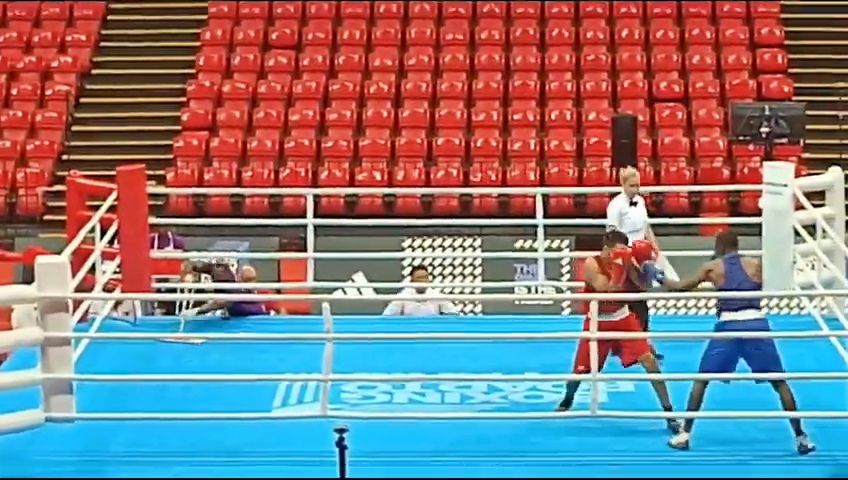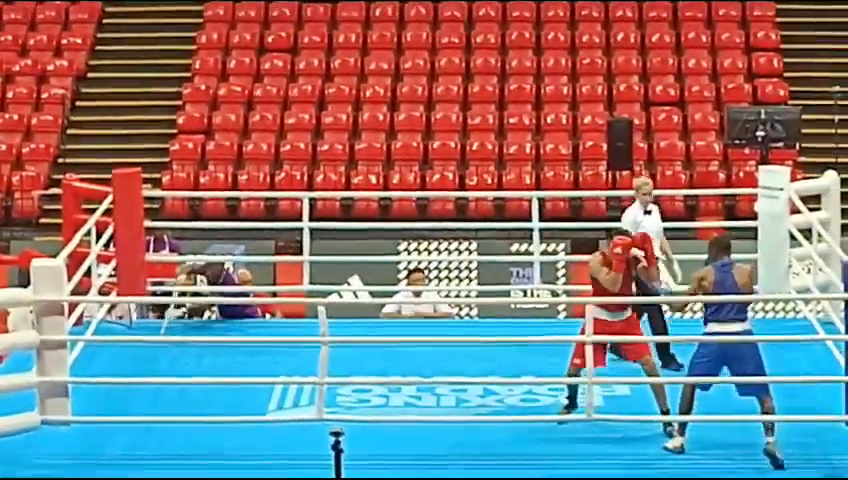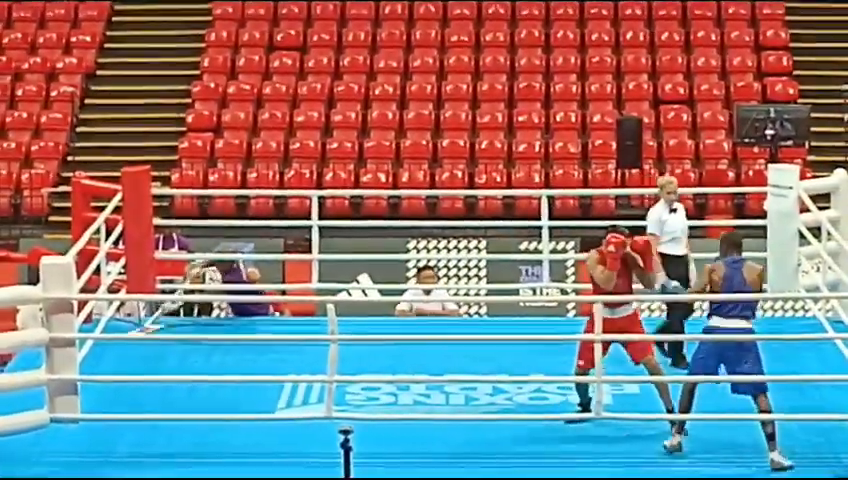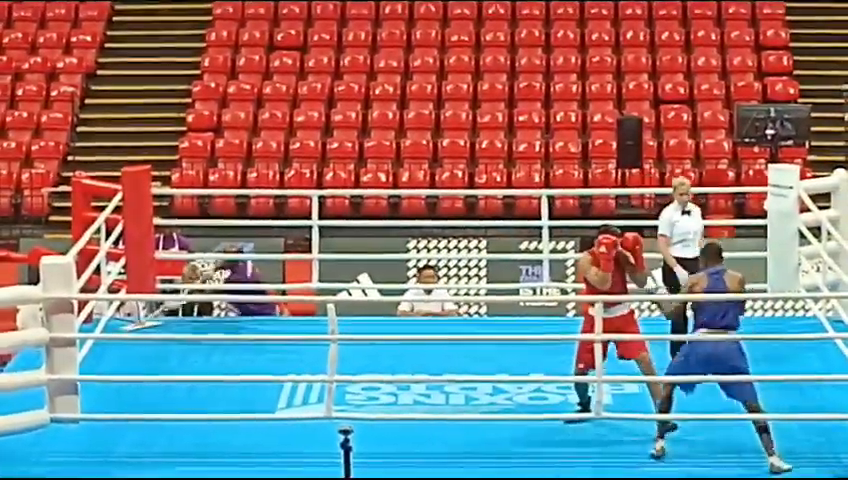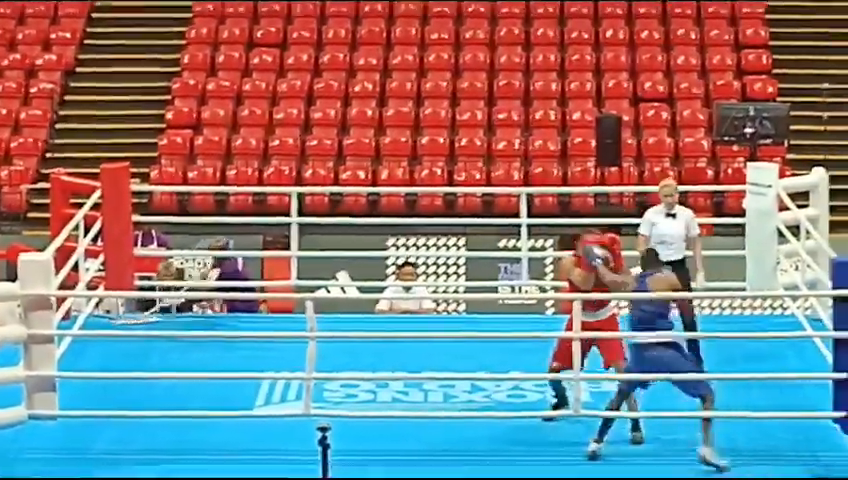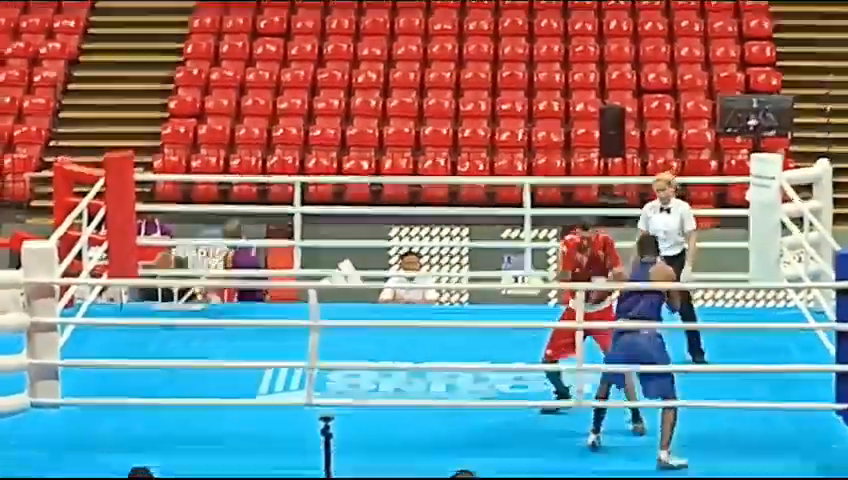
dt=0.2s
person 1, frame 1
left shoulder: (712, 267)
right shoulder: (755, 264)
left elbow: (681, 287)
left wrist: (658, 276)
left hip: (728, 326)
right hip: (756, 324)
left knee: (702, 380)
right knee: (779, 382)
left ankle: (684, 434)
right ankle: (801, 438)
person 1, frame 2
left shoulder: (703, 274)
right shoulder: (747, 272)
left hip: (714, 336)
right hip: (742, 336)
left knee: (690, 384)
right knee: (763, 393)
left ankle: (678, 438)
right ankle: (770, 439)
person 1, frame 3
left shoulder: (712, 268)
right shoulder: (757, 270)
left elbow: (691, 297)
left hip: (715, 331)
right hip: (743, 334)
left knee: (691, 383)
right knee: (760, 393)
left ankle: (677, 437)
right ankle: (774, 453)
person 1, frame 4
left shoulder: (695, 281)
right shoulder: (737, 279)
left elbow: (673, 312)
right elbow: (741, 310)
left hip: (699, 344)
right hip: (728, 346)
left knee: (668, 387)
right knee: (751, 402)
left ankle: (660, 442)
right ankle: (773, 457)
person 1, frame 5
left shoulder: (628, 282)
right shoulder: (670, 279)
left elbow: (606, 279)
left wrist: (595, 258)
left hip: (640, 349)
right hip: (666, 349)
left knee: (622, 393)
right knee: (707, 394)
left ankle: (597, 443)
right ankle: (706, 448)
person 1, frame 6
left shoulder: (624, 272)
right shoulder: (666, 272)
right elbow: (675, 306)
left hip: (622, 337)
right hip: (648, 338)
left knee: (605, 384)
right knee: (669, 398)
left ankle: (595, 434)
right ankle: (664, 454)
person 2, frame 1
left shoulder: (625, 260)
right shoulder: (592, 264)
right elbow: (609, 291)
right wrist: (619, 265)
left hip: (623, 318)
right hip: (597, 321)
left knee: (649, 361)
right knee: (580, 370)
left ankle: (668, 412)
right ankle: (566, 402)
person 2, frame 2
left shoulder: (632, 258)
right shoulder: (597, 260)
left elbow: (654, 282)
right elbow: (613, 286)
left wrist: (648, 254)
right wrist: (619, 257)
left hip: (625, 318)
right hip: (598, 319)
left knee: (649, 364)
right knee: (575, 367)
left ankle: (666, 417)
right ankle: (571, 402)
person 2, frame 3
left shoulder: (630, 257)
right shoulder: (594, 258)
left elbow: (650, 285)
right elbow: (607, 285)
left wrist: (647, 256)
right wrist: (612, 255)
left hip: (627, 316)
right hip: (601, 318)
left knee: (651, 363)
right knee: (581, 368)
left ankle: (671, 413)
right ankle: (585, 408)
person 2, frame 4
left shoulder: (621, 255)
right shoulder: (586, 260)
left elbow: (641, 282)
right elbow: (603, 285)
left wrist: (637, 254)
right wrist: (606, 255)
left hip: (623, 316)
right hip: (596, 318)
left knee: (644, 361)
right knee: (580, 370)
right ankle: (584, 407)
person 2, frame 5
left shoulder: (605, 258)
right shoulder: (569, 262)
right elbow: (585, 285)
left wrist: (616, 255)
right wrist: (588, 258)
left hip: (605, 319)
right hip: (579, 319)
left knee: (621, 368)
right knee: (555, 369)
left ankle: (635, 423)
right ankle: (561, 402)
person 2, frame 6
left shoulder: (603, 248)
right shoulder: (566, 251)
left elbow: (619, 277)
right elbow: (564, 281)
left wrist: (610, 252)
right wrist: (569, 255)
left hip: (602, 310)
right hip: (575, 310)
right knee: (548, 359)
left ankle: (636, 415)
right ankle: (563, 395)
person 3, frame 1
left shoulder: (640, 201)
right shoulder: (617, 205)
left elbow: (647, 230)
left wrist: (658, 254)
left knee: (633, 301)
right knee: (638, 301)
person 3, frame 2
left shoulder: (654, 210)
right shoulder: (631, 214)
left elbow: (661, 238)
left wrist: (673, 262)
left knee: (641, 308)
right knee: (655, 309)
right ankle: (665, 356)
person 3, frame 3
left shoulder: (680, 208)
right shoulder: (656, 212)
right elbow: (653, 245)
left wrist: (690, 263)
right wrist: (660, 273)
left hip: (681, 261)
right hip: (666, 262)
left knee: (687, 307)
right knee: (677, 308)
left ankle: (659, 335)
right ankle: (677, 356)
person 3, frame 4
left shoulder: (696, 210)
right shoulder: (669, 213)
left elbow: (699, 239)
right elbow: (662, 245)
right wrist: (677, 269)
left hip: (694, 264)
right hip: (675, 265)
right knee: (679, 311)
right ankle: (678, 356)
person 3, frame 5
left shoulder: (686, 214)
right shoulder: (651, 214)
left elbow: (696, 243)
right elbow: (641, 244)
left wrist: (700, 271)
left hip: (679, 266)
left knee: (687, 313)
left ankle: (695, 359)
person 3, frame 6
left shoulder: (683, 208)
right shoulder: (648, 209)
left elbow: (691, 239)
right elbow: (642, 238)
left wrist: (688, 266)
left hip: (676, 260)
left knee: (685, 307)
left ankle: (696, 352)
